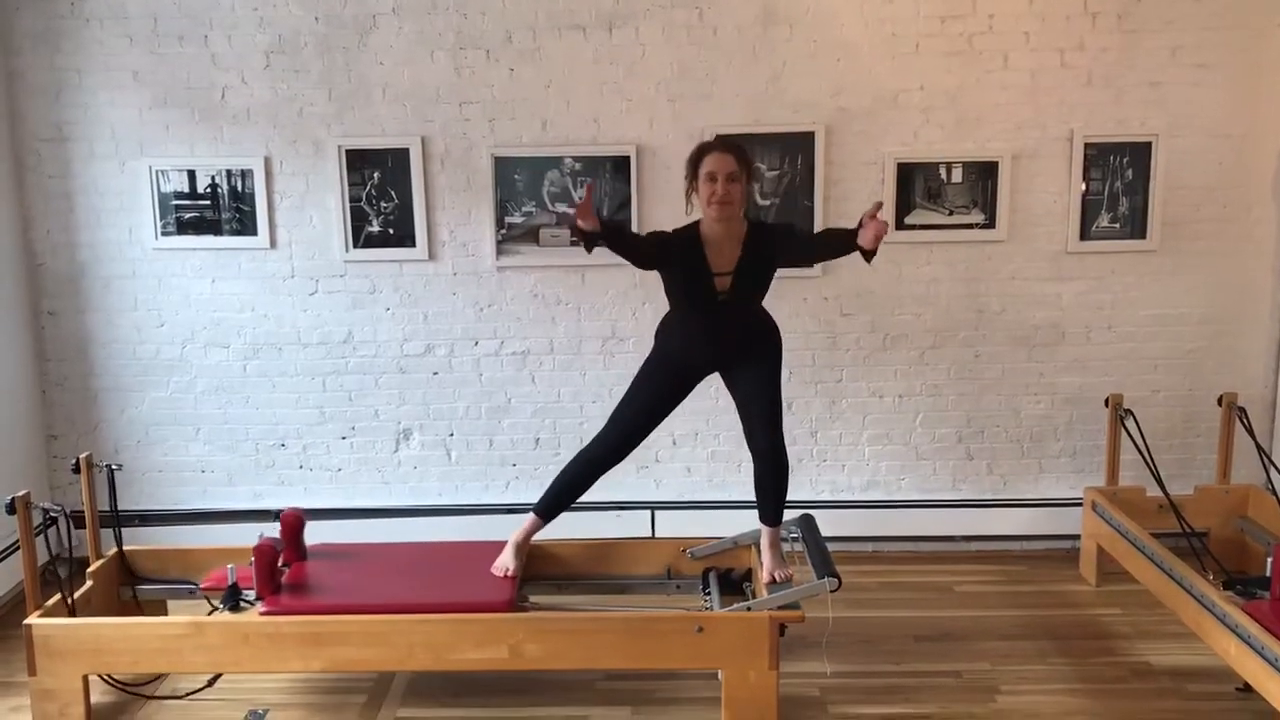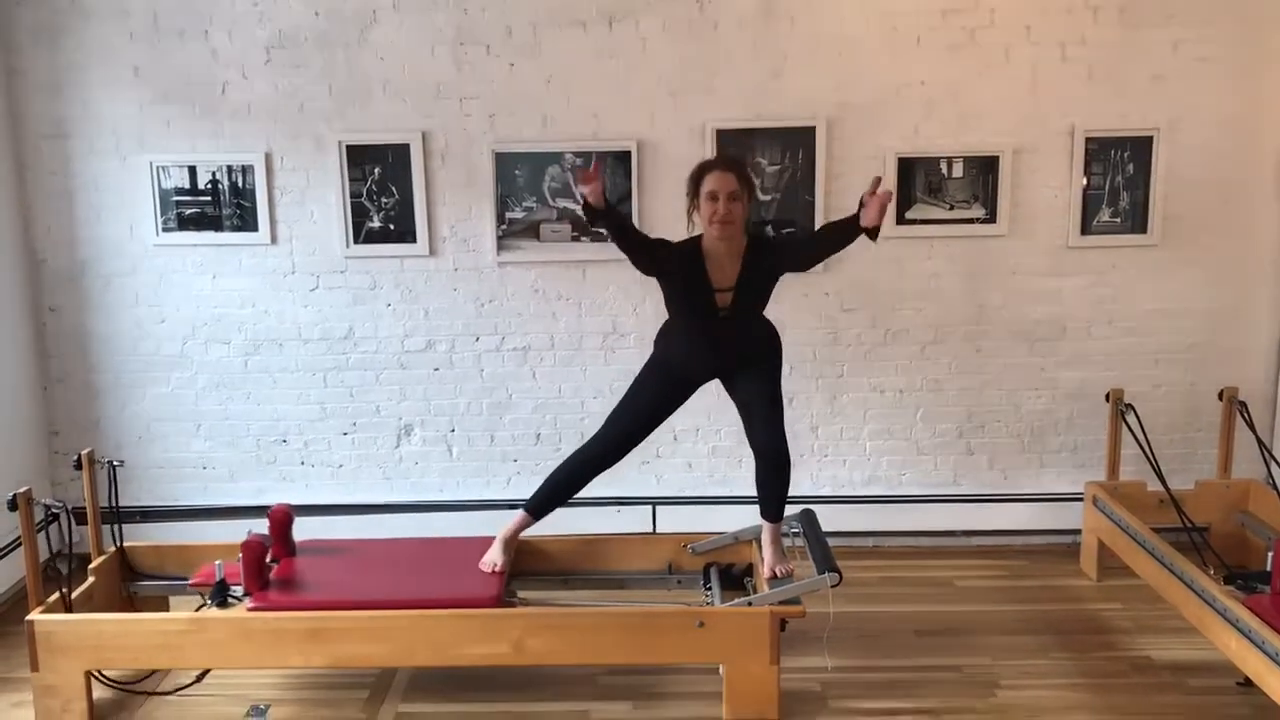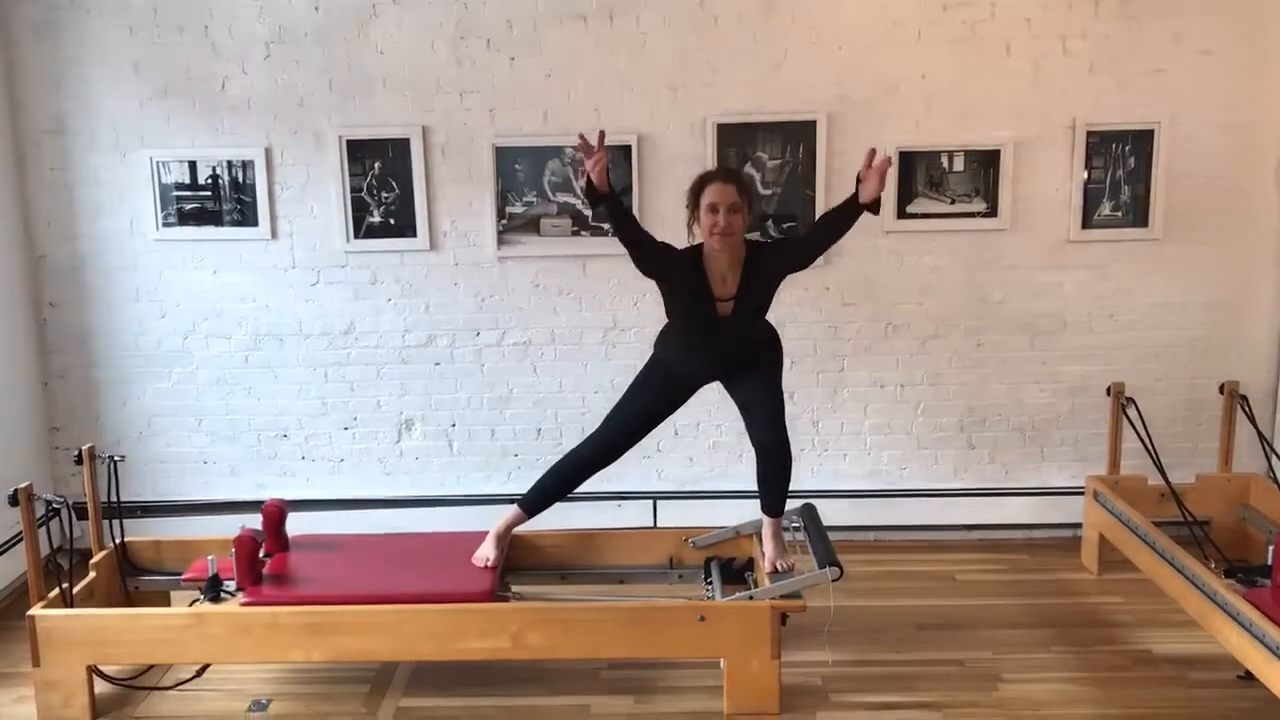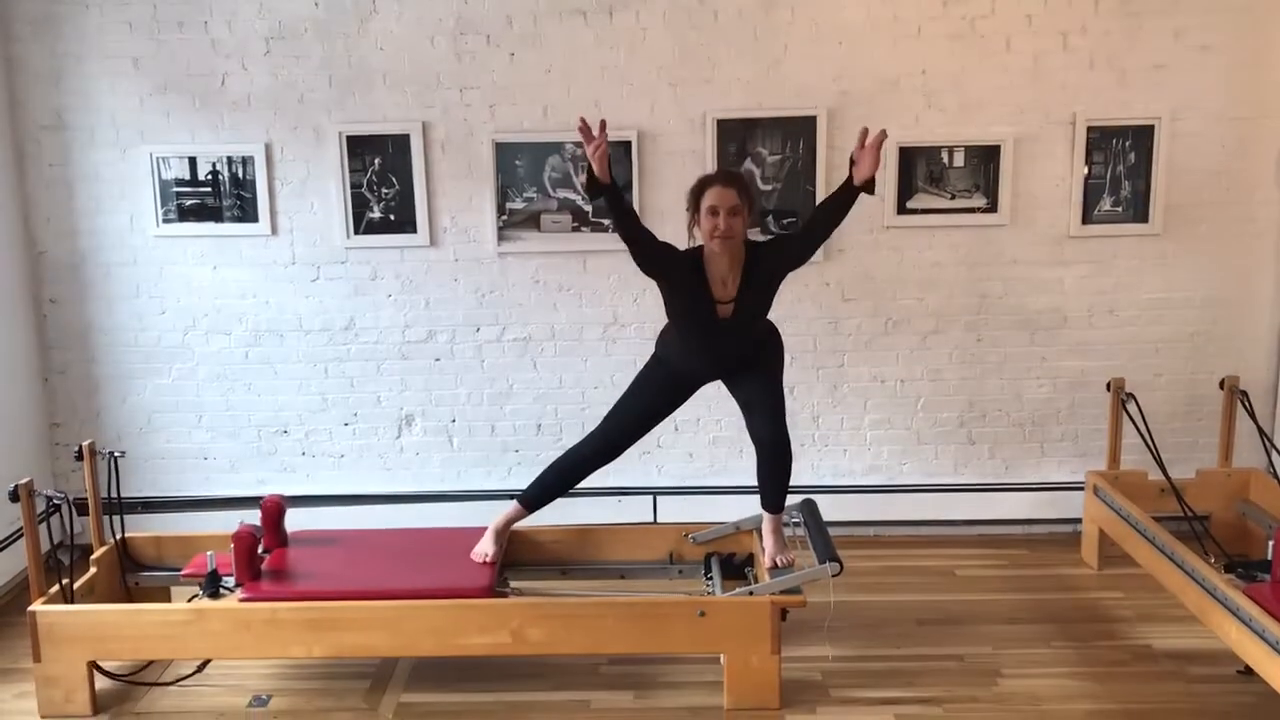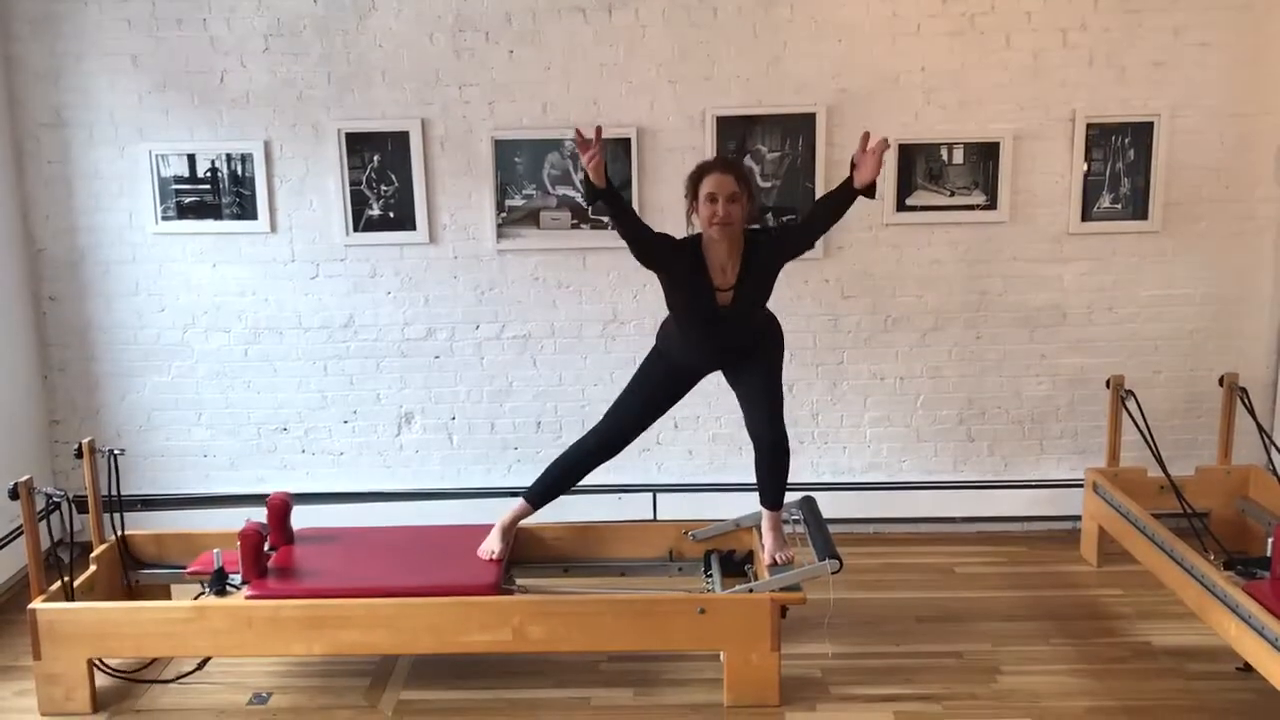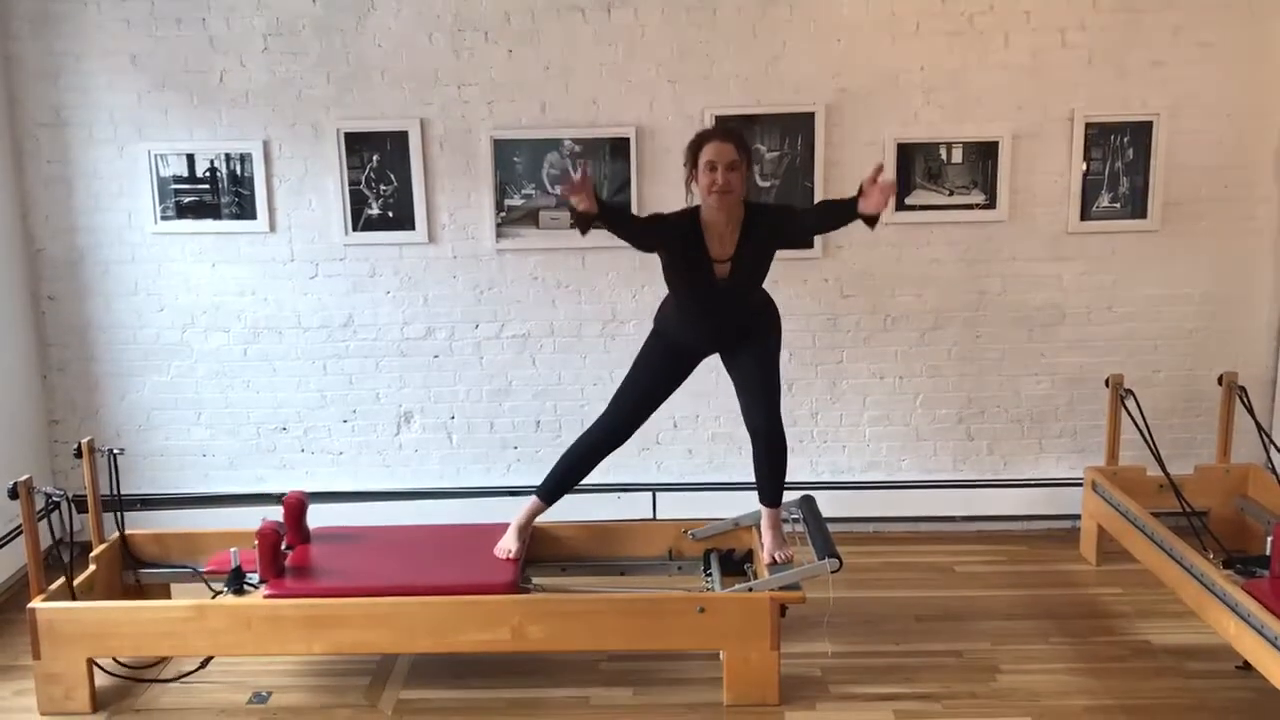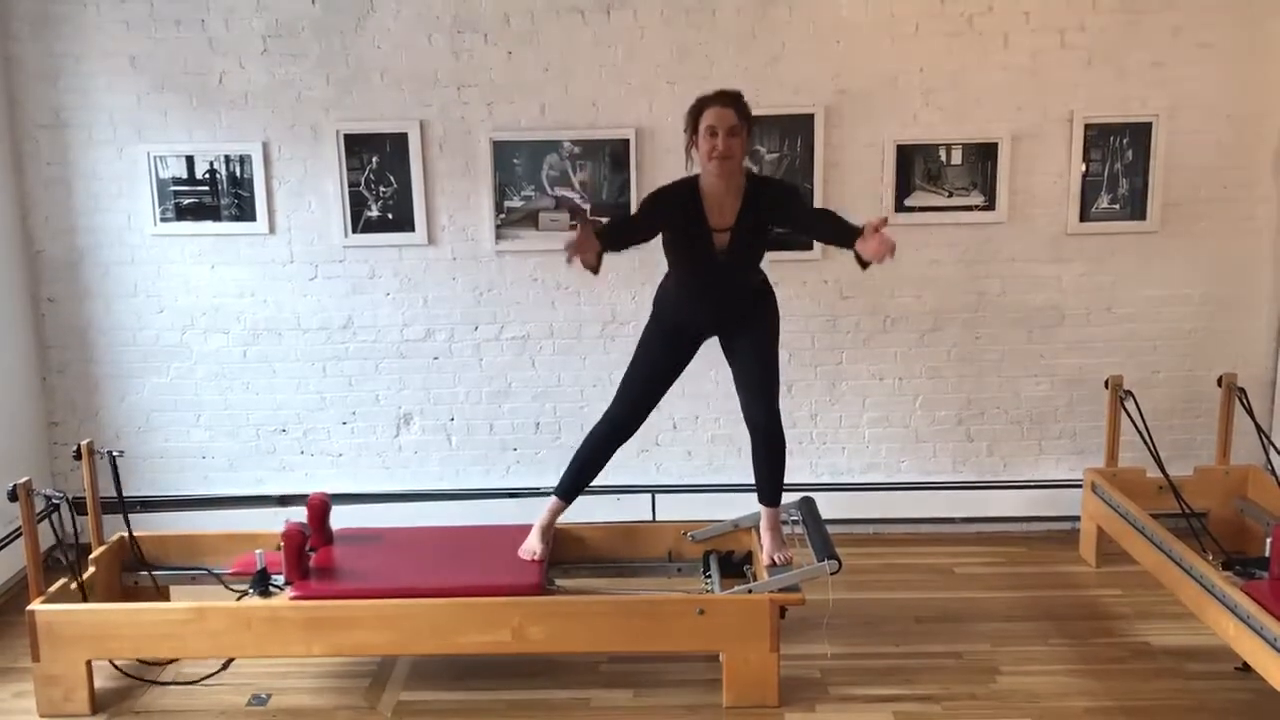
dt=0.2s
person 1, frame 1
left shoulder: (769, 240)
right shoulder: (673, 247)
left elbow: (816, 245)
right elbow: (631, 247)
left wrist: (860, 238)
right wrist: (595, 228)
left hip: (751, 351)
right hip: (680, 353)
left knee: (768, 445)
right knee: (611, 444)
left ankle: (770, 545)
right ankle: (521, 537)
person 1, frame 2
left shoulder: (768, 255)
right shoulder: (674, 260)
left elbow: (818, 244)
right elbow: (631, 242)
left wrist: (863, 221)
right wrist: (599, 205)
left hip: (751, 358)
right hip: (680, 360)
left knee: (770, 446)
right knee: (605, 447)
left ankle: (770, 541)
right ankle: (511, 533)
person 1, frame 3
left shoulder: (769, 261)
right shoulder: (674, 267)
left elbow: (818, 236)
right elbow: (631, 234)
left wrist: (862, 198)
right wrist: (601, 188)
left hip: (751, 360)
right hip: (679, 363)
left knee: (772, 441)
right knee: (603, 445)
left ankle: (772, 533)
right ankle: (504, 527)
person 1, frame 4
left shoulder: (769, 260)
right shoulder: (674, 268)
left elbow: (816, 227)
right elbow: (632, 230)
left wrist: (857, 180)
right wrist: (603, 179)
left hip: (752, 359)
right hip: (681, 362)
left knee: (772, 438)
right knee: (604, 442)
left ankle: (772, 529)
right ankle: (505, 522)
person 1, frame 5
left shoulder: (768, 248)
right shoulder: (674, 256)
left elbow: (814, 220)
right elbow: (630, 227)
left wrist: (856, 183)
right wrist: (599, 183)
left hip: (753, 349)
right hip: (681, 353)
left knee: (769, 433)
right knee: (608, 436)
left ankle: (772, 526)
right ankle: (511, 519)
person 1, frame 6
left shoulder: (769, 223)
right shoulder: (673, 229)
left elbow: (816, 218)
right elbow: (630, 228)
left wrist: (861, 207)
right wrist: (592, 210)
left hip: (751, 333)
right hip: (679, 335)
left knee: (766, 425)
right knee: (614, 425)
left ankle: (771, 526)
right ankle: (526, 517)
person 1, frame 7
left shoulder: (771, 196)
right shoulder: (671, 200)
left elbow: (816, 222)
right elbow: (633, 229)
left wrist: (859, 241)
right wrist: (596, 244)
left hip: (749, 315)
right hip: (678, 316)
left knee: (764, 418)
right knee: (623, 415)
left ankle: (770, 525)
right ankle: (548, 518)
